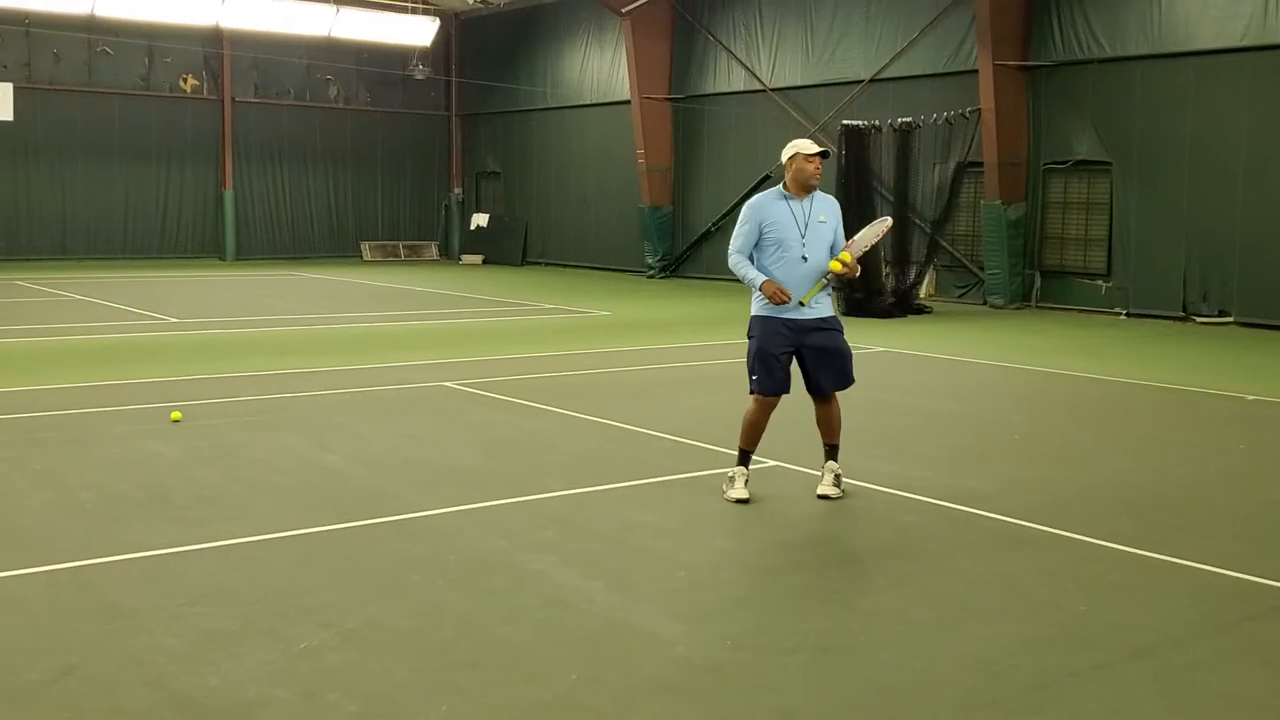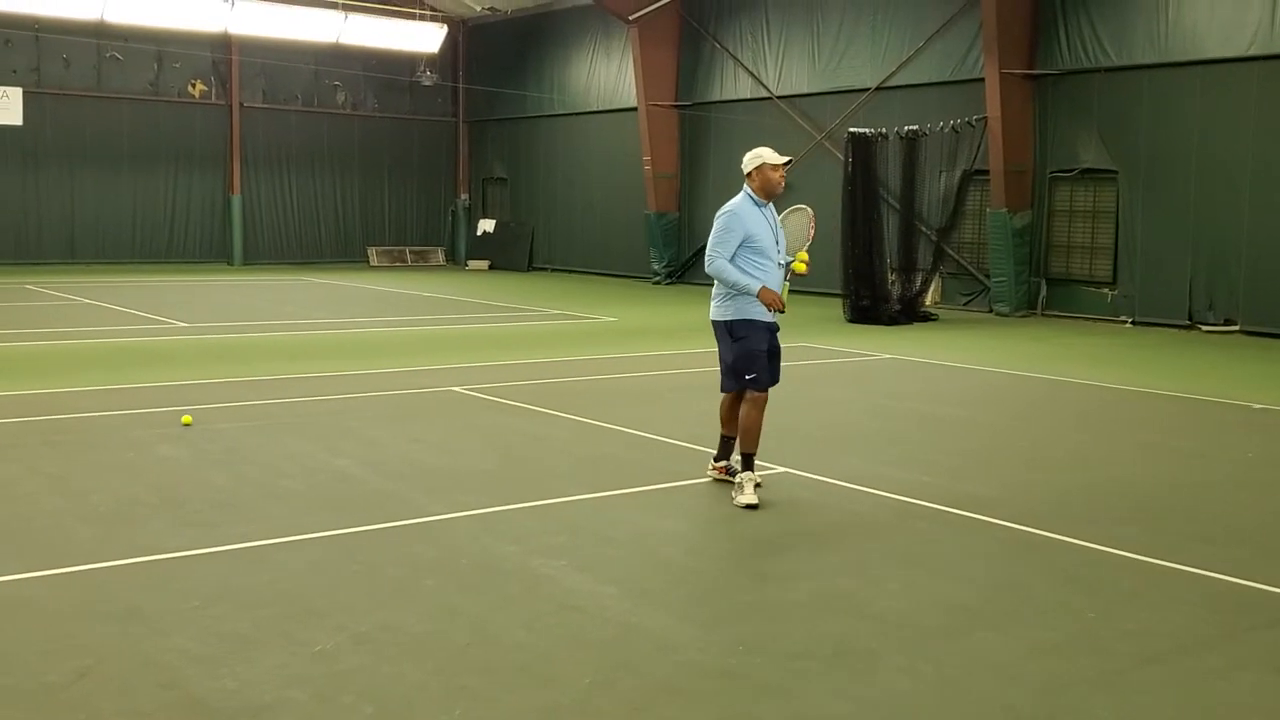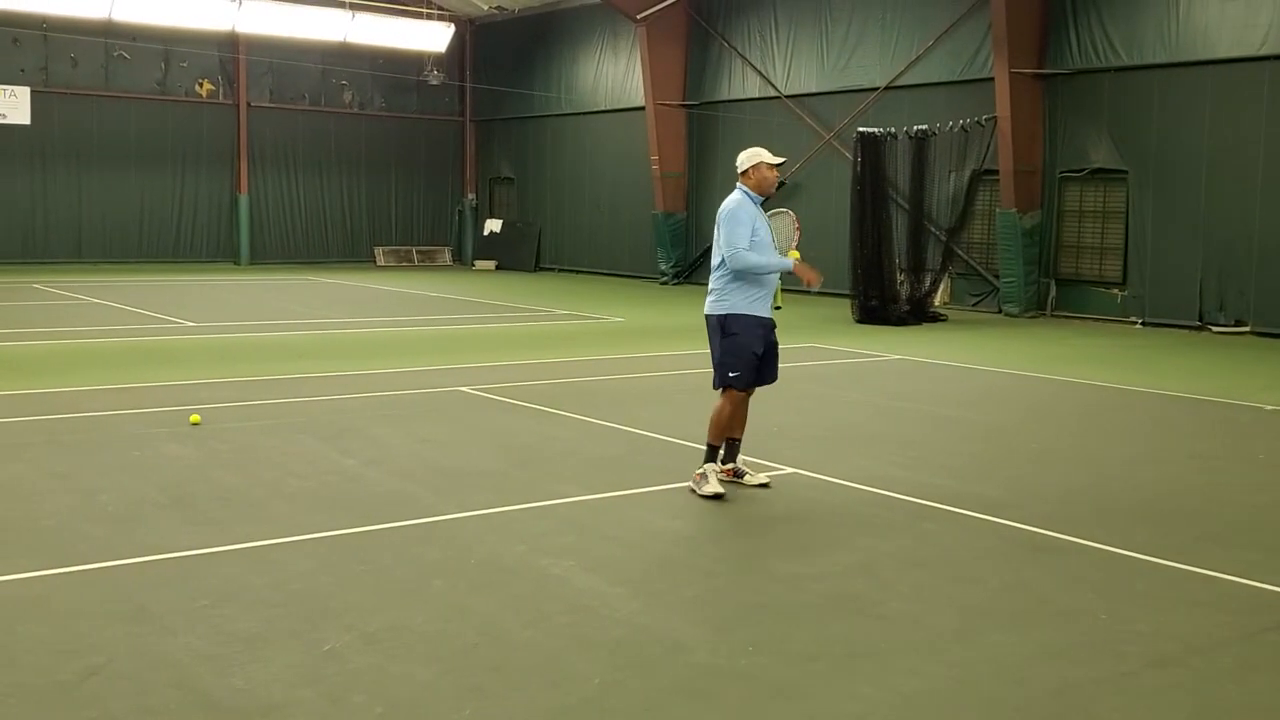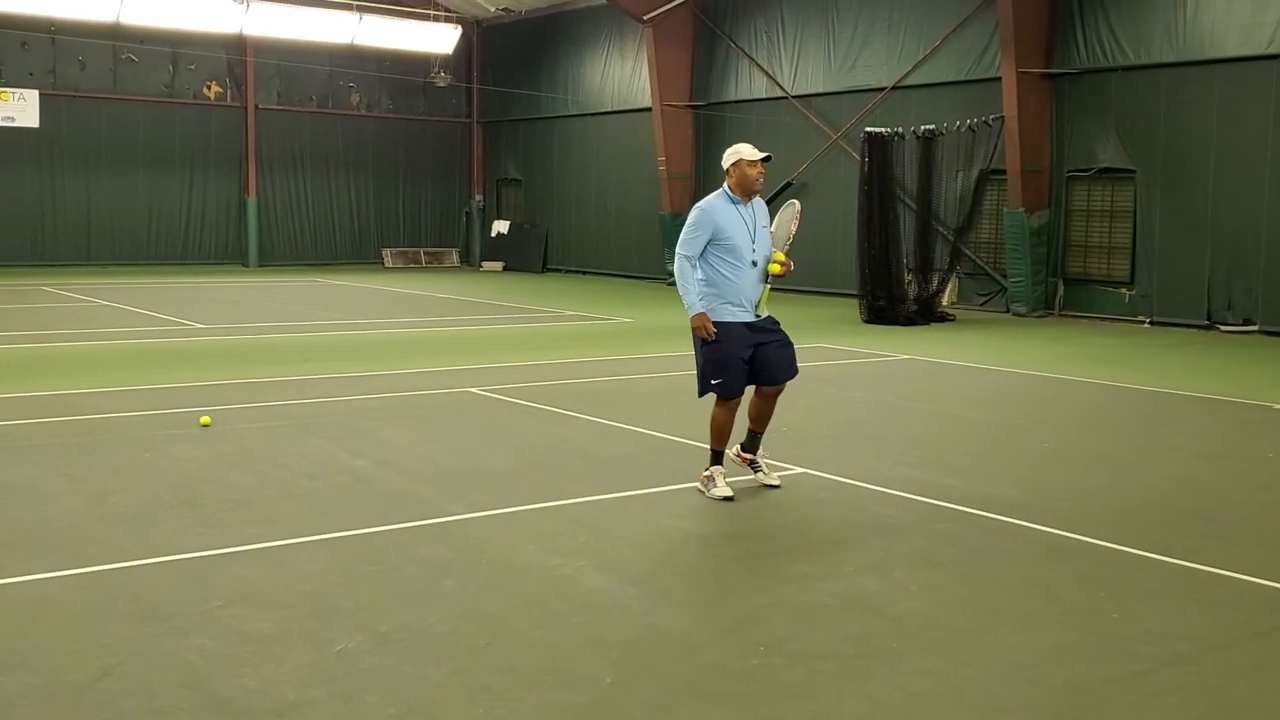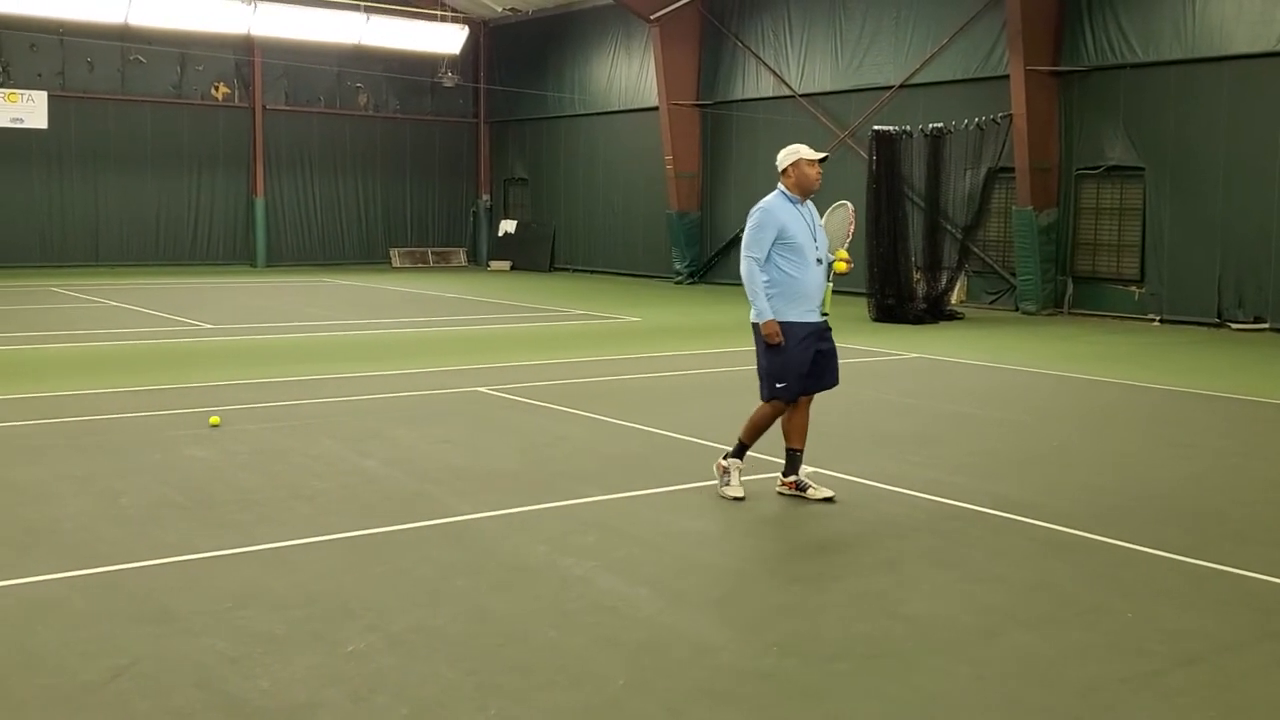
dt=1s
person 1, frame 1
left shoulder: (830, 205)
right shoulder: (759, 206)
left elbow: (839, 251)
right elbow: (736, 256)
left wrist: (848, 266)
right wrist: (762, 283)
left hip: (819, 317)
right hip: (772, 318)
left knee: (826, 394)
right knee: (765, 397)
left ankle: (831, 465)
right ankle: (741, 469)
person 1, frame 2
left shoulder: (768, 210)
right shoulder: (736, 212)
right elbow: (713, 263)
left wrist: (791, 263)
right wrist: (758, 289)
left hip: (760, 317)
right hip: (740, 318)
left knee: (739, 389)
right knee: (755, 393)
left ankle: (721, 461)
right ankle: (746, 476)
person 1, frame 3
left shoulder: (752, 207)
right shoulder: (737, 207)
right elbow: (737, 259)
left wrist: (787, 265)
right wrist: (791, 266)
left hip: (755, 314)
right hip: (734, 314)
left knee: (745, 390)
right knee: (733, 391)
left ankle: (730, 463)
right ankle: (706, 469)
person 1, frame 4
left shoulder: (760, 207)
right shoulder: (708, 210)
right elbow: (683, 260)
left wrist: (778, 264)
right wrist: (694, 309)
left hip: (758, 317)
right hip: (720, 321)
left knee: (774, 384)
right knee: (729, 396)
left ankle: (749, 451)
right ankle: (713, 471)
person 1, frame 5
left shoulder: (809, 209)
right shoulder: (769, 210)
right elbow: (749, 264)
left wrist: (835, 262)
right wrist: (765, 316)
left hip: (812, 321)
right hip: (782, 323)
left knee: (803, 398)
right knee: (780, 400)
left ankle: (791, 476)
right ankle: (732, 460)
